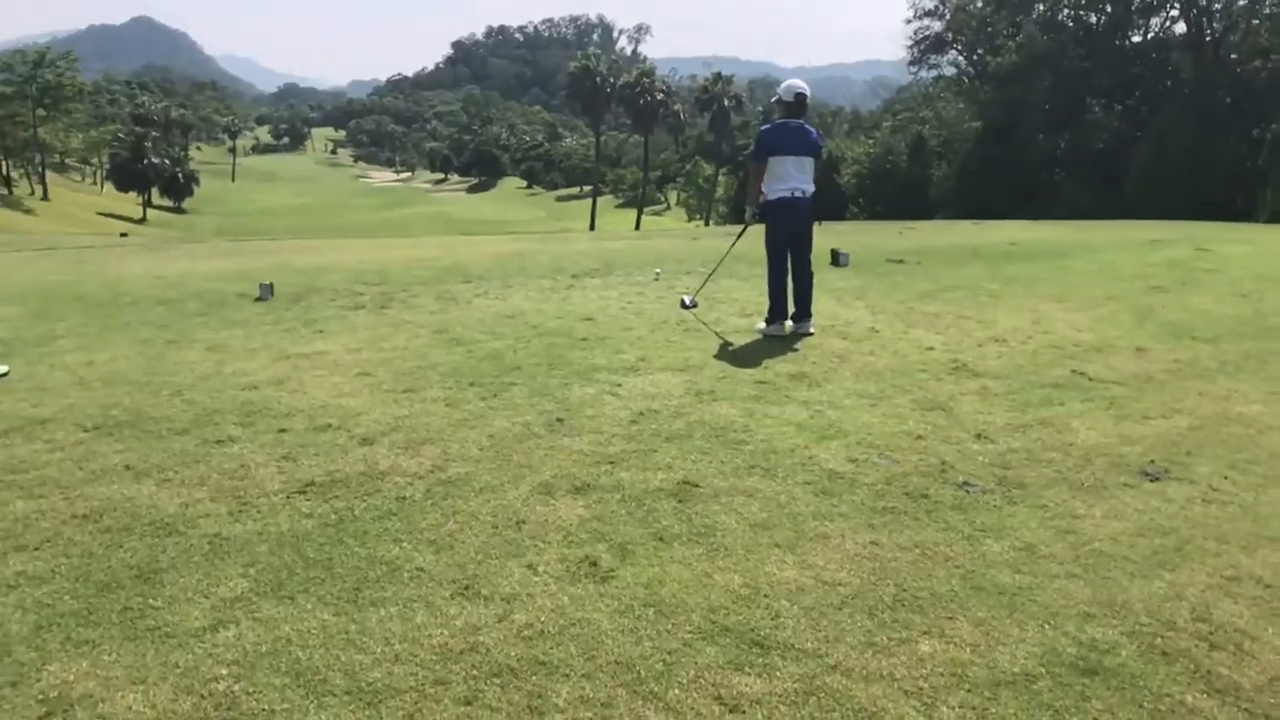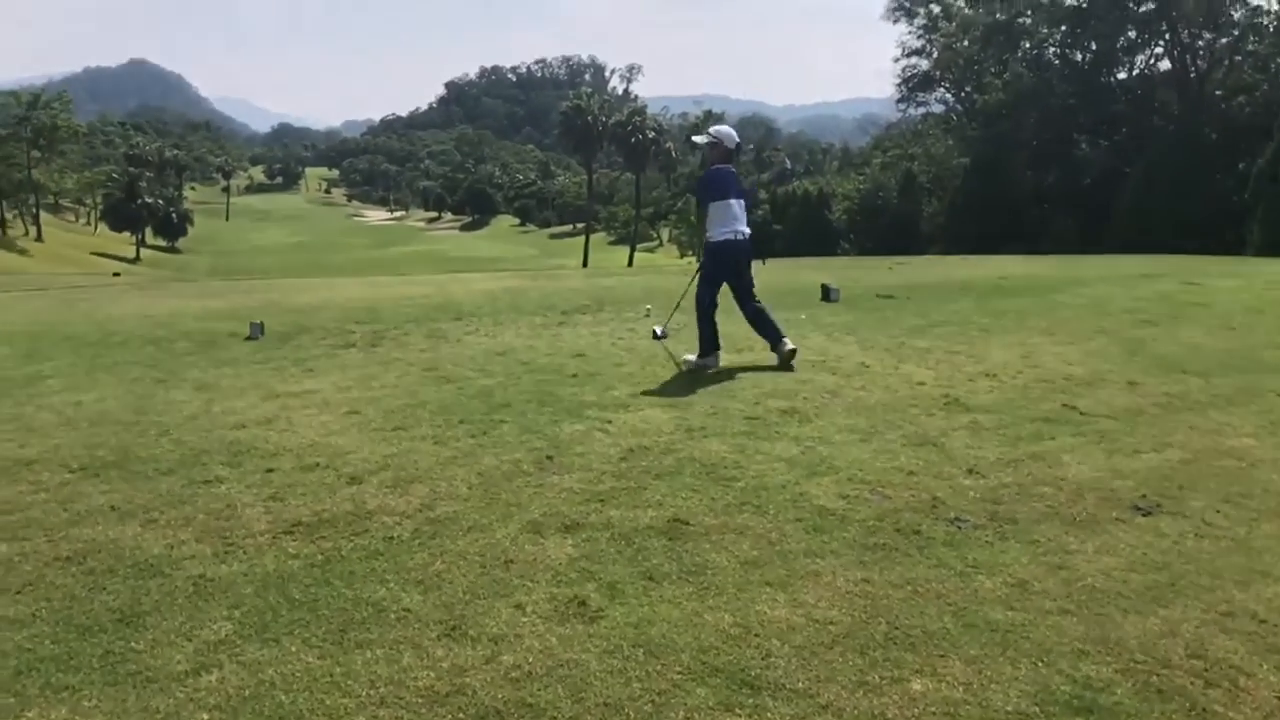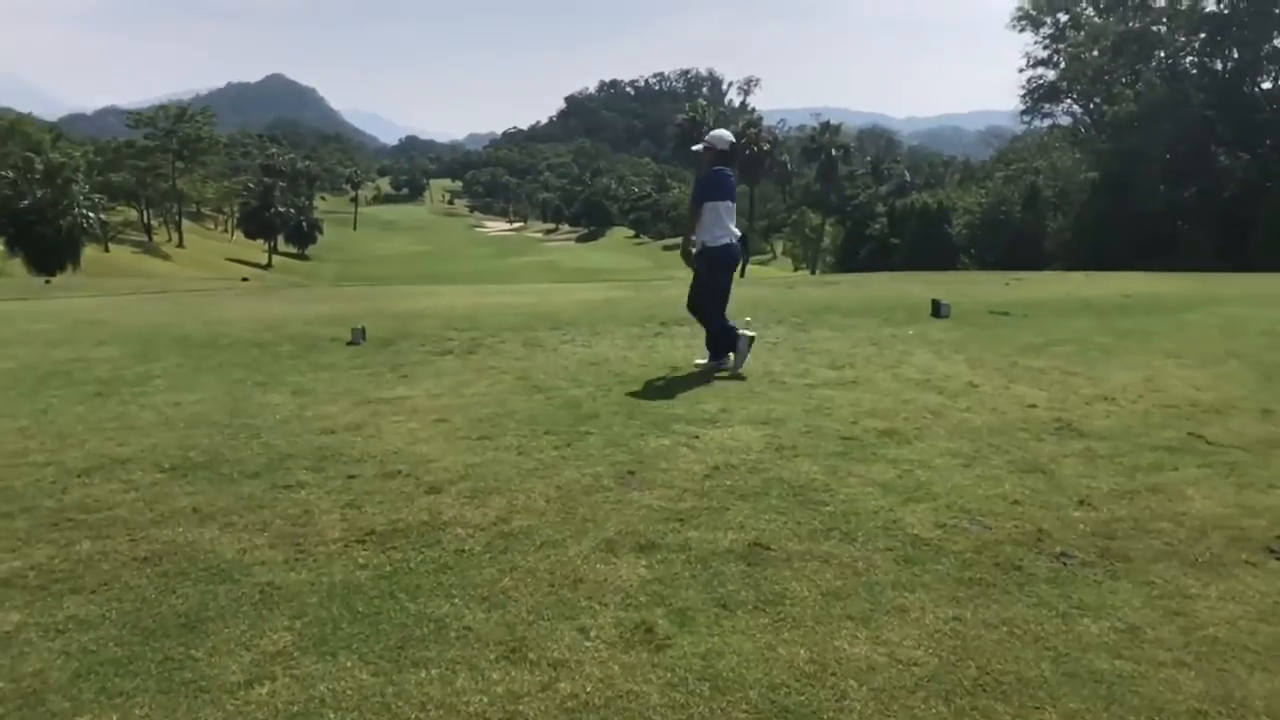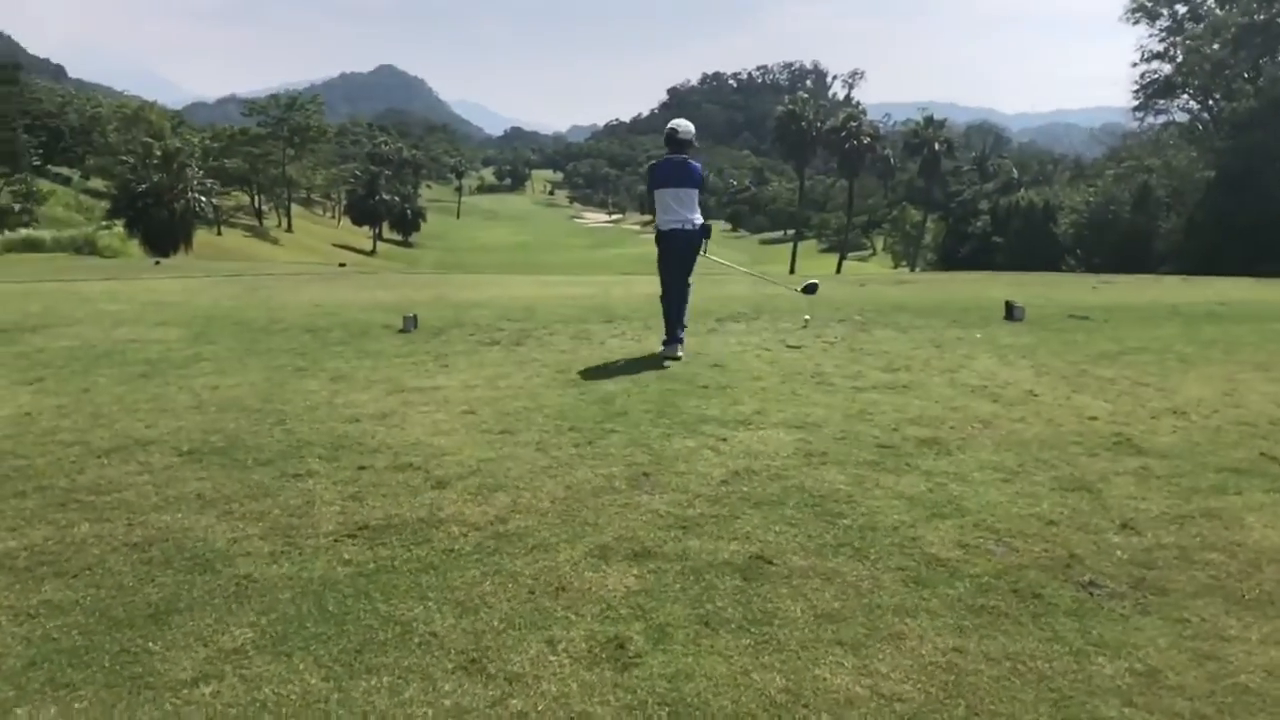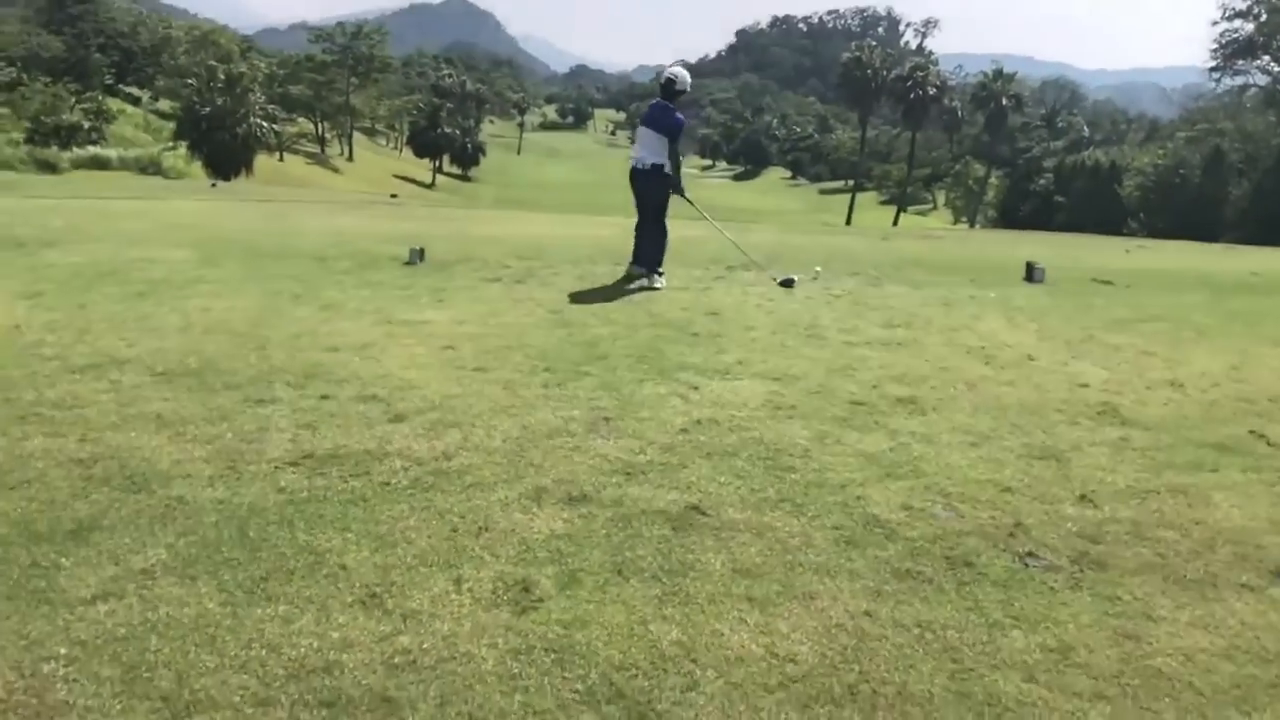
dt=0.7s
person 1, frame 1
left shoulder: (768, 134)
right shoulder: (813, 136)
left elbow: (756, 174)
right elbow: (814, 174)
left wrist: (751, 206)
left hip: (777, 204)
right hip: (804, 204)
left knee: (776, 264)
right knee: (802, 263)
left ankle: (776, 320)
right ankle: (803, 319)
person 1, frame 2
left shoulder: (708, 178)
right shoulder: (734, 178)
left elbow: (702, 218)
left wrist: (707, 244)
left hip: (720, 247)
right hip: (741, 244)
left knee: (705, 300)
right knee: (747, 300)
left ankle: (708, 354)
right ankle: (780, 342)
person 1, frame 3
left shoulder: (706, 179)
right shoulder: (730, 180)
left elbow: (694, 217)
left wrist: (686, 246)
right wrist: (696, 242)
left hip: (714, 251)
right hip: (731, 248)
left knee: (697, 303)
right knee: (715, 304)
left ankle: (735, 338)
right ankle: (725, 354)
person 1, frame 4
left shoulder: (655, 169)
right shoulder: (696, 169)
left elbow: (654, 204)
right elbow: (697, 201)
left hip: (669, 234)
right hip: (693, 233)
left knee: (670, 290)
right knee: (682, 284)
left ankle: (673, 342)
right ankle: (677, 333)
person 1, frame 5
left shoulder: (652, 109)
right shoulder: (675, 119)
right elbow: (673, 155)
left wrist: (671, 178)
right wrist: (676, 182)
left hip: (638, 171)
right hip: (656, 174)
left knee: (645, 220)
right knee: (657, 225)
left ankle: (638, 265)
right ankle: (654, 273)
